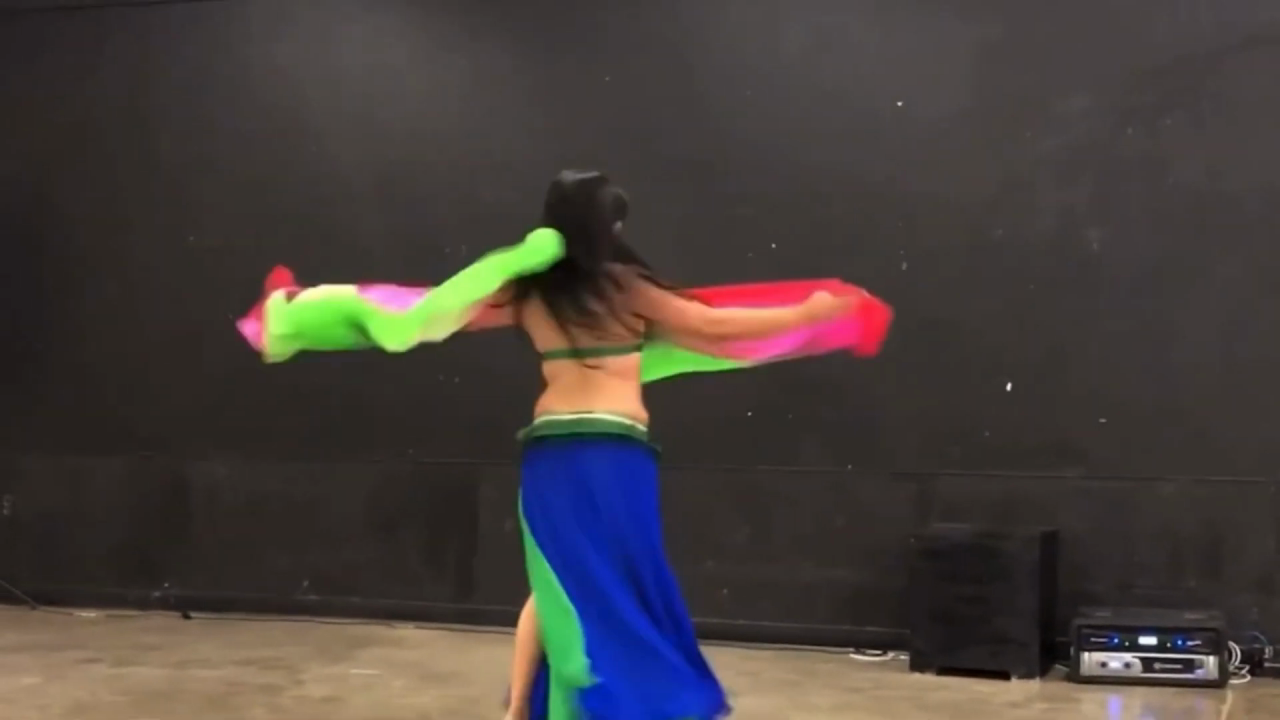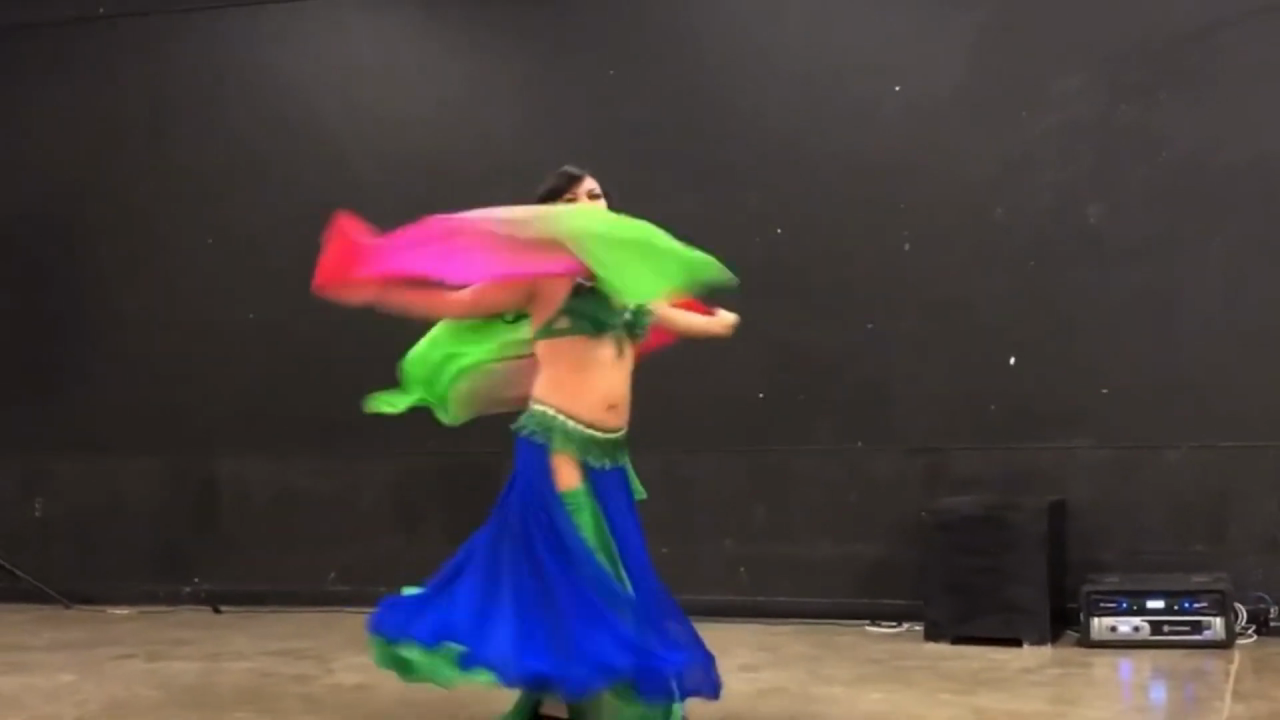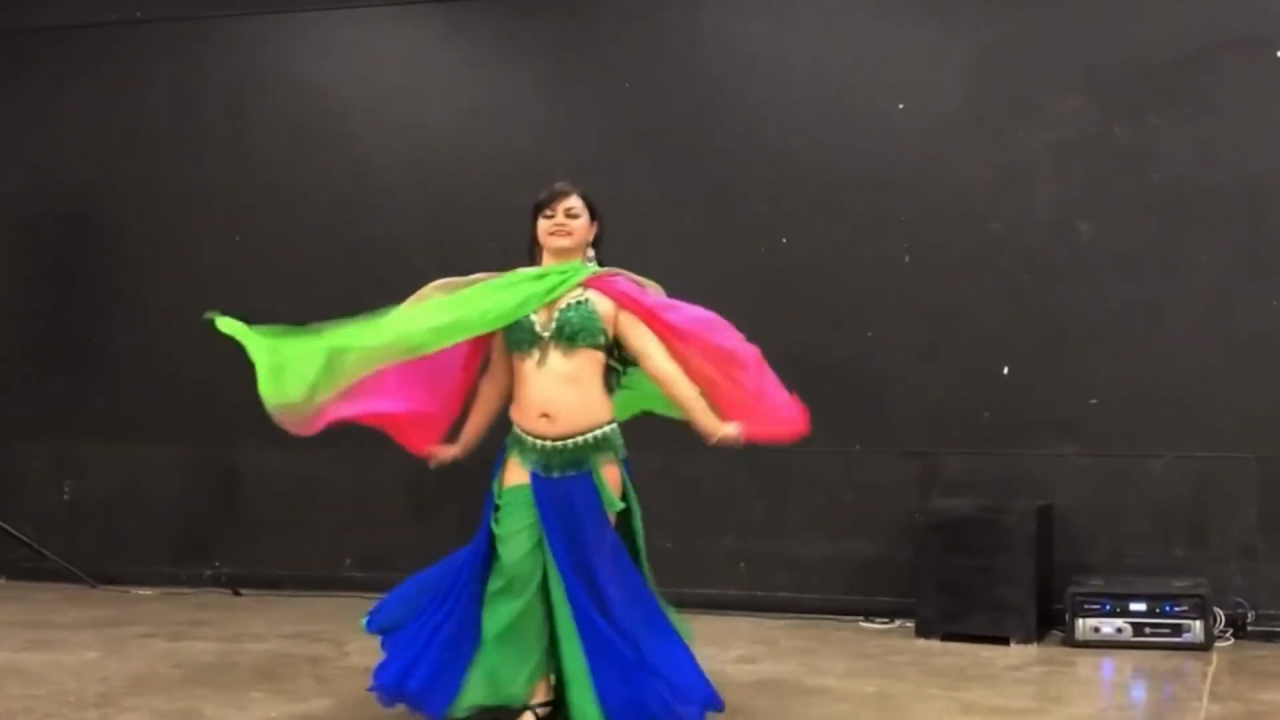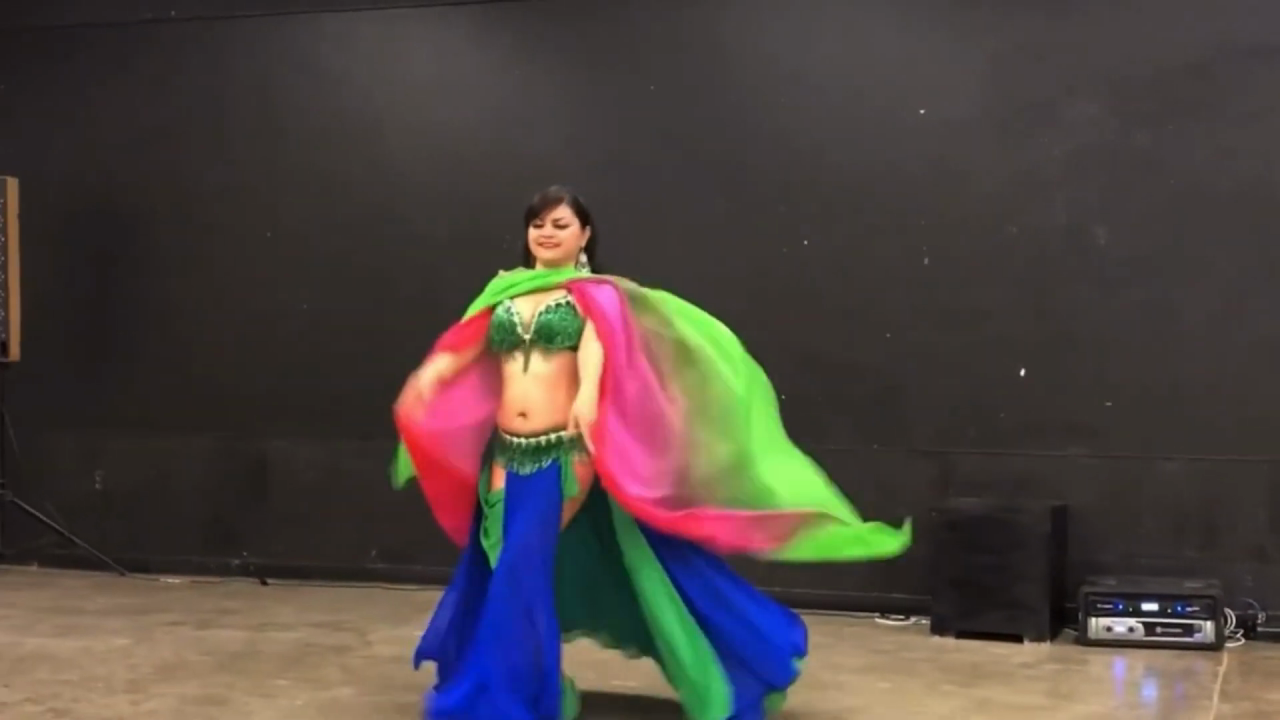
dt=0.4s
person 1, frame 1
left shoulder: (528, 292)
right shoulder: (623, 284)
right elbow: (712, 325)
right wrist: (807, 314)
left hip: (546, 452)
right hip: (614, 452)
left knee: (549, 588)
right knee: (616, 590)
person 1, frame 2
right shoulder: (538, 274)
left elbow: (666, 315)
right elbow: (467, 303)
left wrist: (717, 323)
right wrist: (400, 293)
left hip: (606, 452)
right hip: (554, 443)
left knee: (610, 576)
right knee: (568, 572)
person 1, frame 3
left shoulder: (610, 293)
right shoulder: (509, 294)
left elbow: (657, 361)
right elbow: (495, 380)
left wrist: (711, 421)
right wrist: (460, 443)
left hip: (594, 453)
right hip: (526, 455)
left knee: (592, 575)
right knee: (517, 569)
person 1, frame 4
left shoulder: (594, 295)
right shoulder: (504, 294)
left elbow: (596, 349)
right elbow: (461, 351)
left wrist: (588, 396)
right wrist: (427, 379)
left hip: (565, 452)
right hip: (508, 452)
left knee: (524, 571)
right knee: (508, 568)
